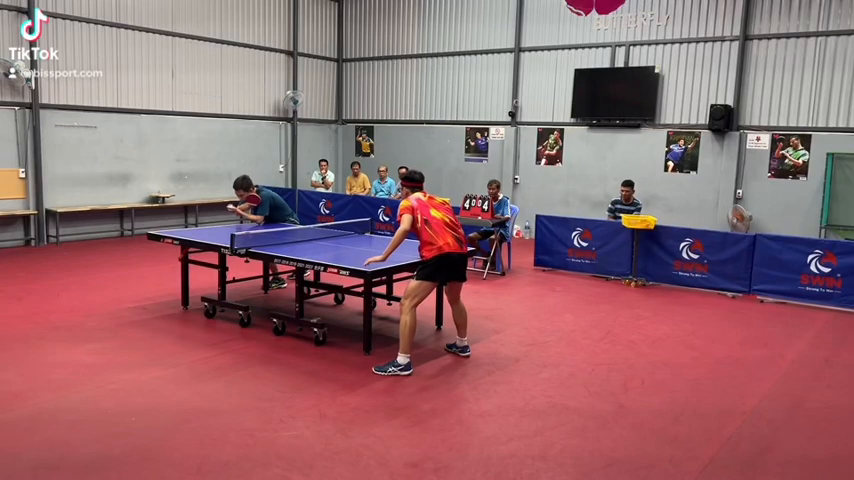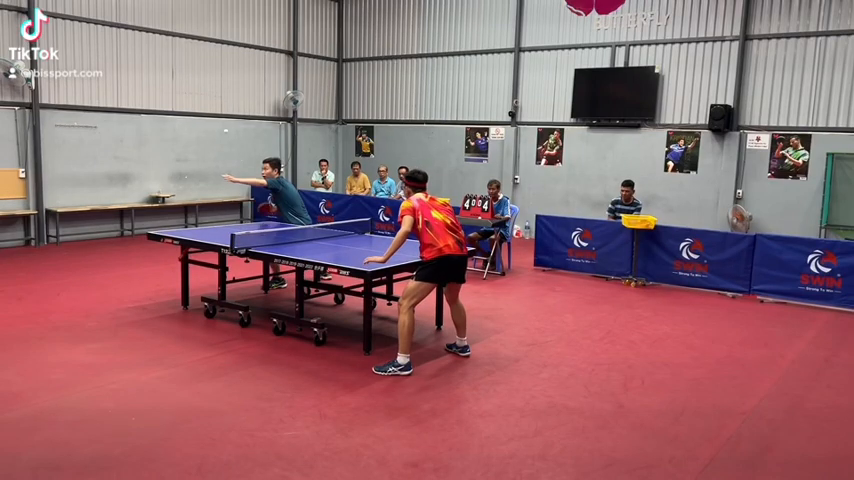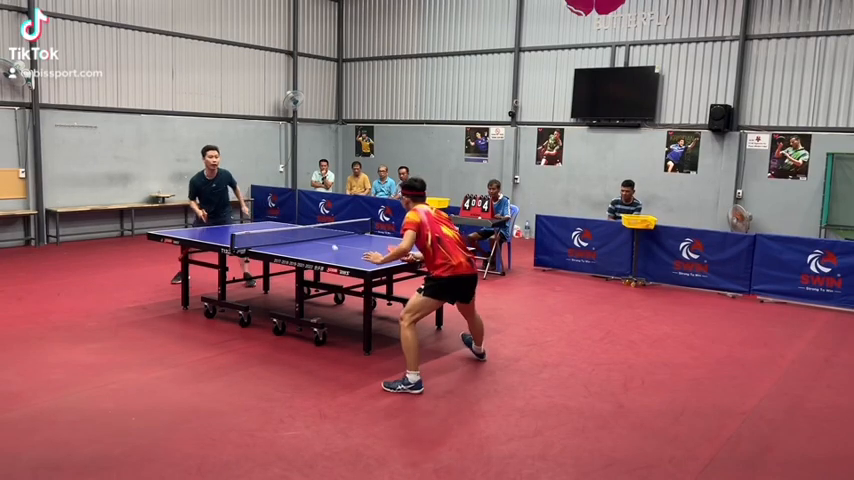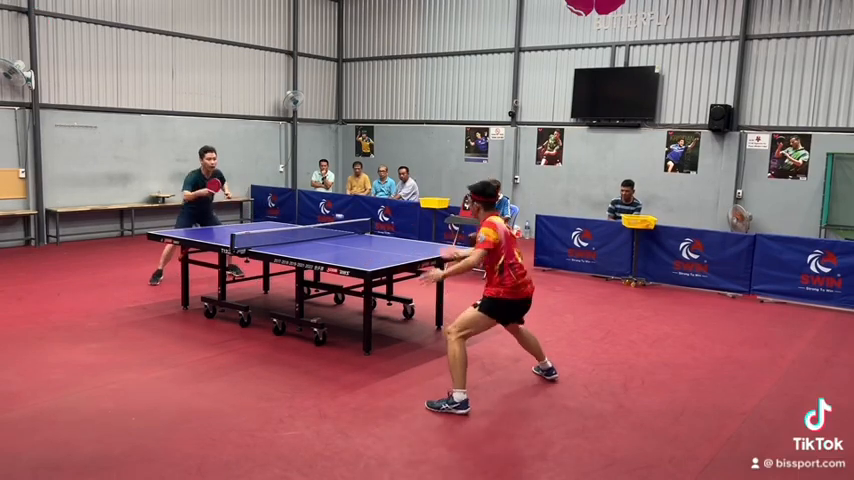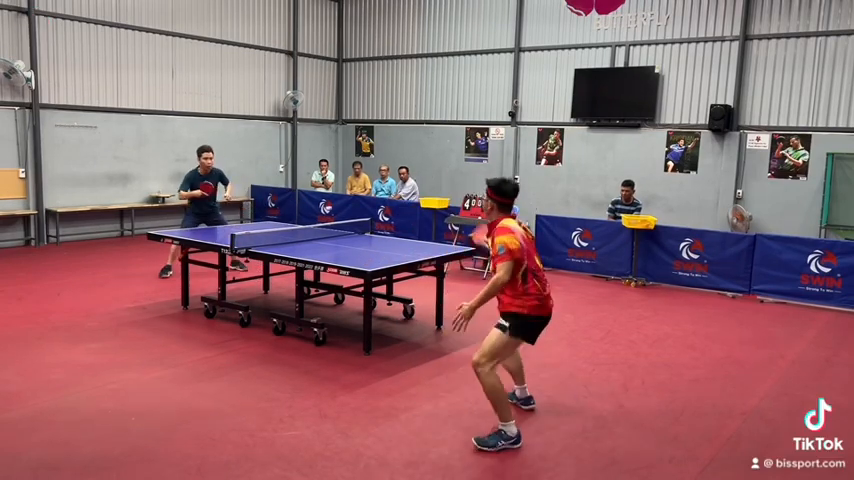
dt=1s
person 1, frame 1
left shoulder: (409, 203)
right shoulder: (441, 201)
left elbow: (405, 228)
right elbow: (455, 228)
left wrist: (384, 256)
left hip: (439, 256)
right hip: (460, 253)
left knee: (408, 304)
right knee: (454, 299)
left ankle: (403, 362)
right ankle: (462, 345)
person 1, frame 2
left shoulder: (410, 203)
right shoulder: (442, 202)
left elbow: (406, 230)
left wrist: (385, 257)
left hip: (438, 257)
right hip: (460, 254)
left knee: (405, 304)
right knee: (453, 299)
left ankle: (403, 362)
right ankle: (462, 344)
person 1, frame 3
left shoulder: (414, 215)
right shoulder: (439, 215)
left elbow: (404, 246)
left wrist: (383, 259)
right wrist: (418, 257)
left hip: (446, 275)
right hip: (468, 271)
left knee: (407, 319)
right knee: (469, 313)
left ankle: (413, 379)
right ankle: (479, 349)
person 1, frame 4
left shoulder: (489, 225)
right shoulder: (503, 225)
left elbow: (474, 261)
left wrist: (442, 274)
right wrist: (458, 254)
left hip: (503, 295)
right hip: (522, 293)
left knee: (454, 333)
right knee: (516, 329)
left ankle: (459, 399)
right ankle: (546, 367)
person 1, frame 5
left shoulder: (504, 230)
right shoulder: (519, 228)
left elbow: (502, 277)
left wrist: (471, 306)
right wrist: (487, 242)
left hip: (525, 308)
right hip: (536, 305)
left knee: (482, 362)
right knee: (502, 347)
left ankle: (509, 432)
right ankle: (523, 394)
person 2, frame 1
left shoulder: (264, 196)
left elbow: (259, 219)
right elbow: (239, 211)
left wrist: (239, 211)
right wrist: (248, 204)
left hip: (289, 223)
right hip: (276, 223)
left ankle: (277, 279)
person 2, frame 2
left shoulder: (277, 182)
right shoulder: (285, 184)
left elbow: (259, 182)
left wrist: (236, 179)
right wrist: (278, 209)
left hip: (297, 225)
right hip: (305, 223)
left ankle: (277, 279)
person 2, frame 3
left shoulder: (225, 175)
right shoulder: (196, 180)
left elbow: (235, 187)
right elbow: (191, 201)
left wrist: (243, 205)
right wrist: (198, 210)
left hip: (224, 216)
right hip: (205, 217)
left ankle: (247, 275)
person 2, frame 4
left shoulder: (217, 173)
right shoulder: (192, 177)
left elbow: (224, 183)
right elbow: (185, 196)
left wrist: (226, 191)
right wrist: (199, 192)
left hip: (207, 213)
right hip: (188, 213)
right knee: (174, 242)
left ankle: (230, 265)
right ankle: (159, 272)
person 2, frame 5
left shoulder: (217, 172)
right shoulder: (191, 176)
left elbow: (228, 183)
right elbow: (181, 195)
left wrist: (228, 192)
right wrist: (194, 193)
left hip: (212, 211)
right hip: (194, 212)
left ankle: (234, 261)
right ankle: (168, 266)
